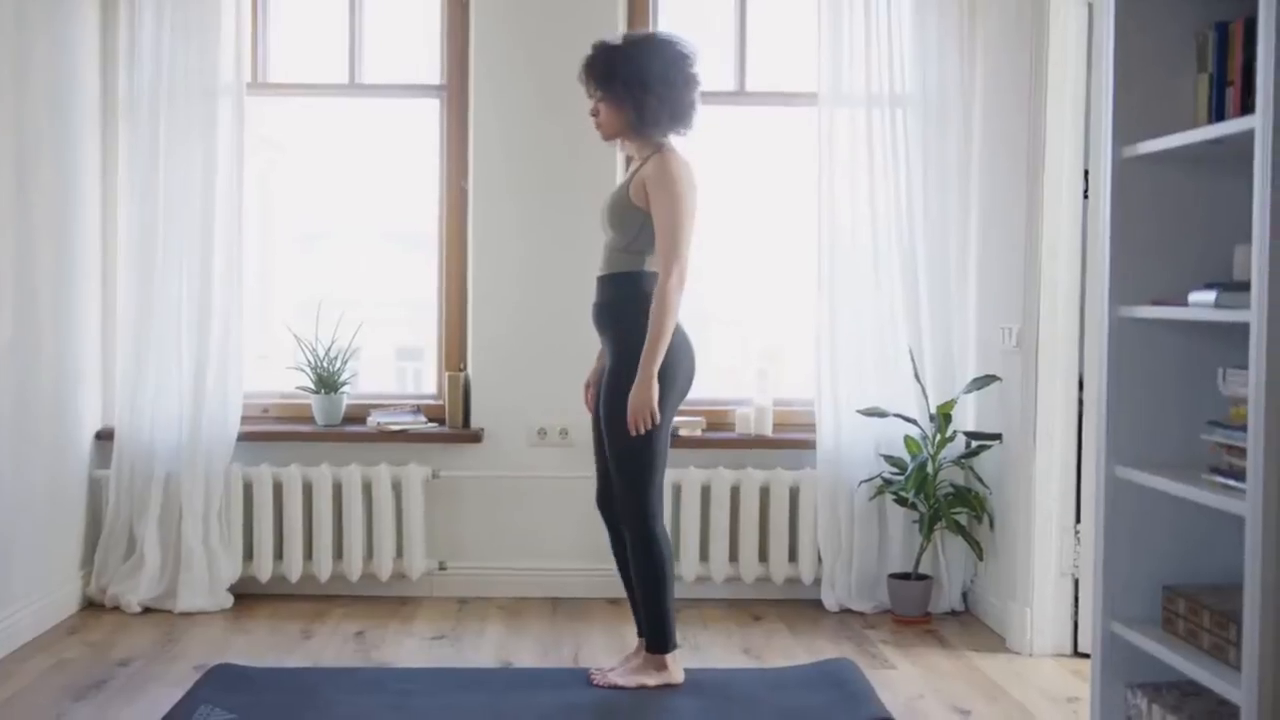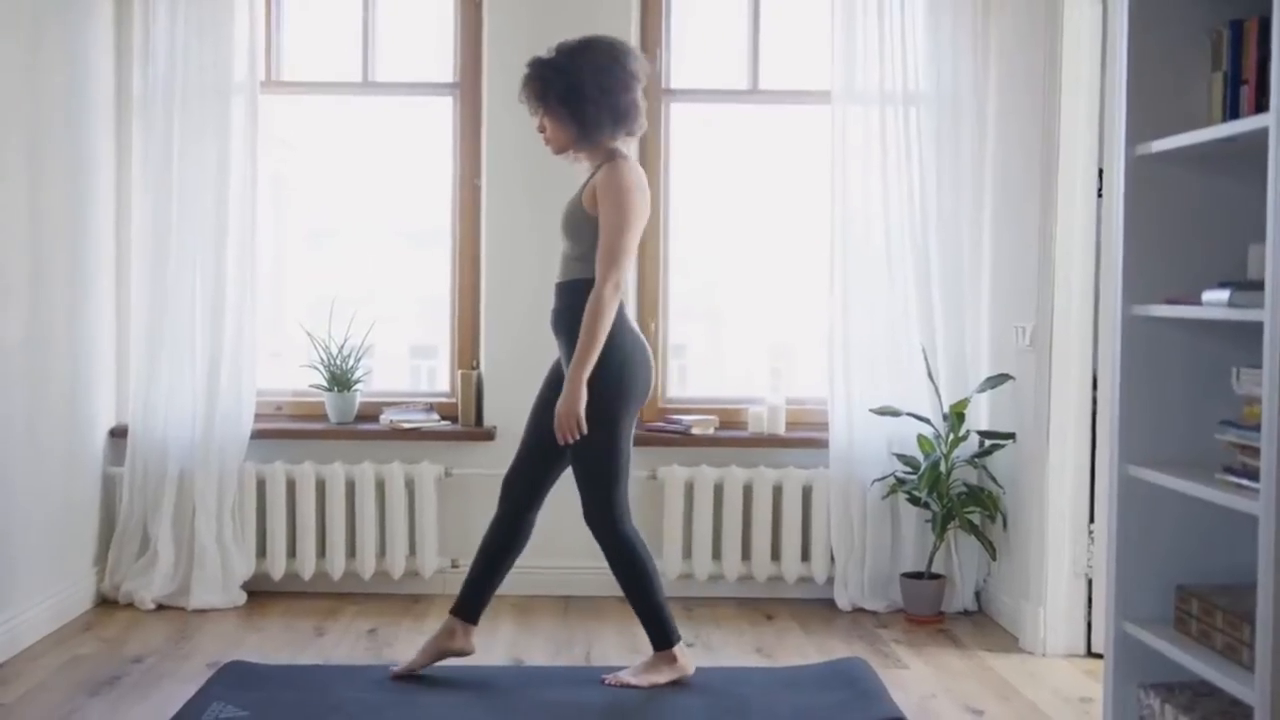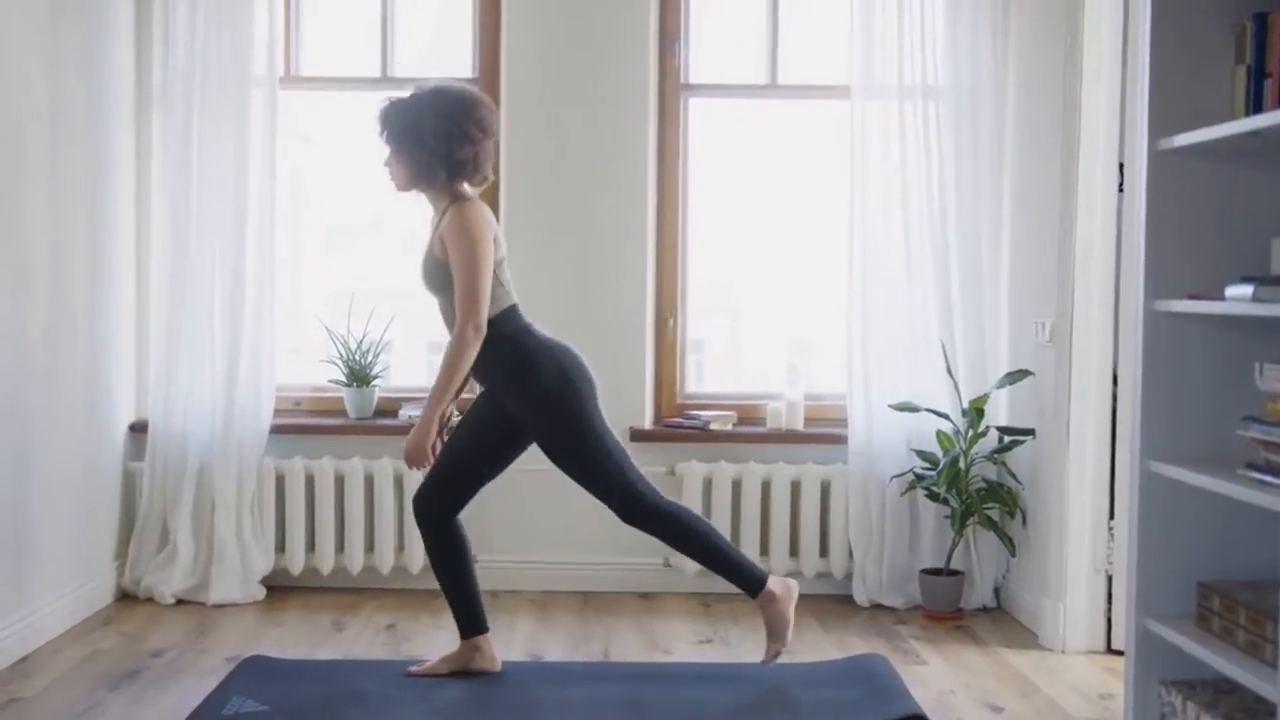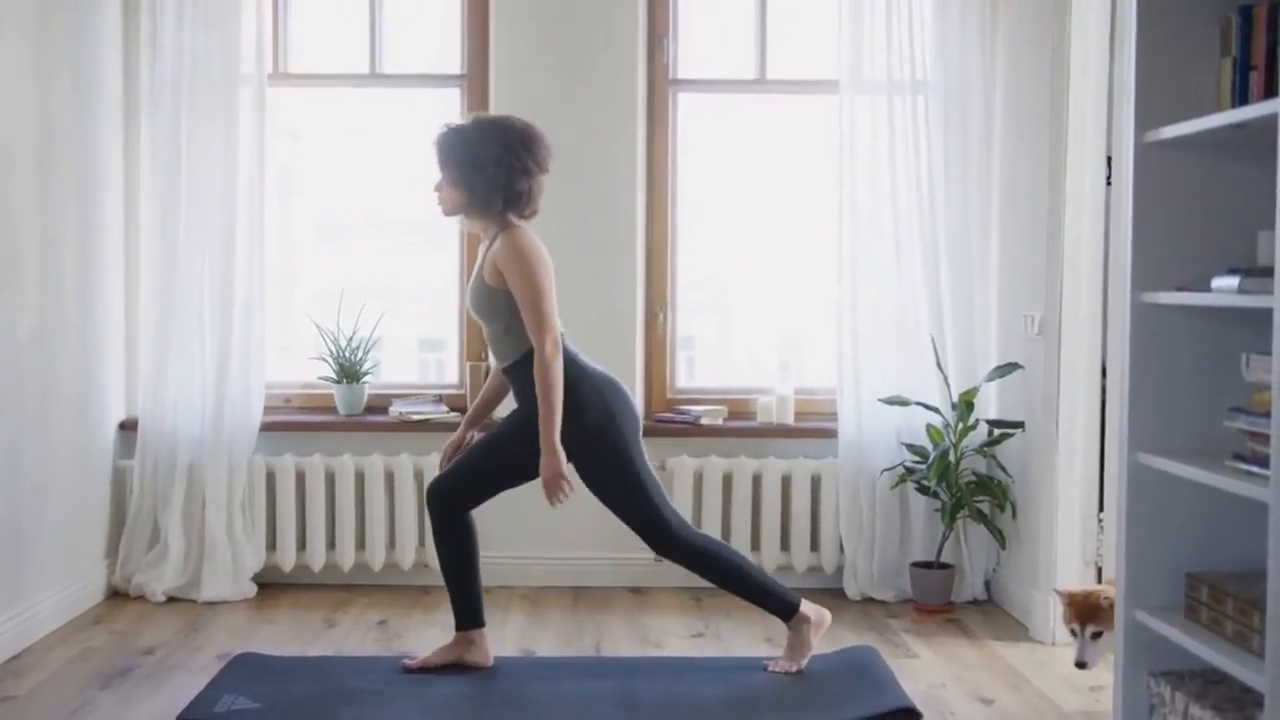
dt=0.7s
person 1, frame 1
left shoulder: (666, 167)
right shoulder: (640, 167)
left elbow: (670, 276)
left wrist: (648, 373)
right wrist: (603, 363)
left hip: (649, 353)
right hip: (627, 350)
left knee: (636, 507)
right knee: (617, 504)
left ankle: (661, 657)
right ankle: (649, 640)
person 1, frame 2
left shoulder: (619, 175)
right shoulder: (601, 174)
left elbow: (609, 286)
left wrist: (577, 382)
left hip: (605, 362)
right hip: (583, 356)
left knee: (605, 512)
right knee: (519, 493)
left ankle: (670, 653)
right ankle: (459, 629)
person 1, frame 3
left shoulder: (465, 218)
right shoulder: (449, 216)
left elbow: (472, 329)
left wrist: (428, 419)
right wrist: (441, 414)
left hip: (545, 383)
right hip: (513, 389)
left knee: (636, 504)
right knee: (433, 505)
left ankle: (769, 591)
right ankle: (475, 646)
person 1, frame 4
left shoulder: (516, 246)
right shoulder: (494, 247)
left elbow: (547, 347)
right elbow: (511, 356)
left wrist: (551, 447)
right wrist: (466, 429)
left hip: (588, 410)
right hip: (549, 408)
left knee: (667, 534)
right knee: (446, 494)
left ankle: (802, 615)
right ankle: (470, 640)
